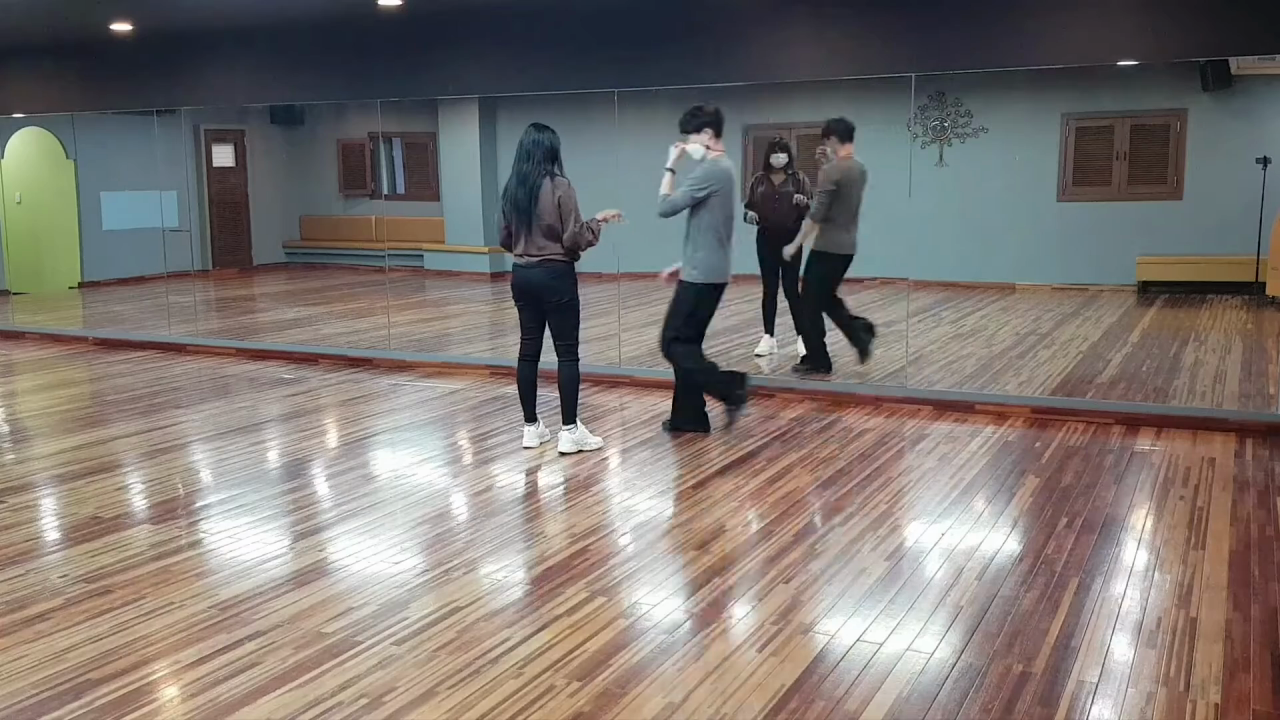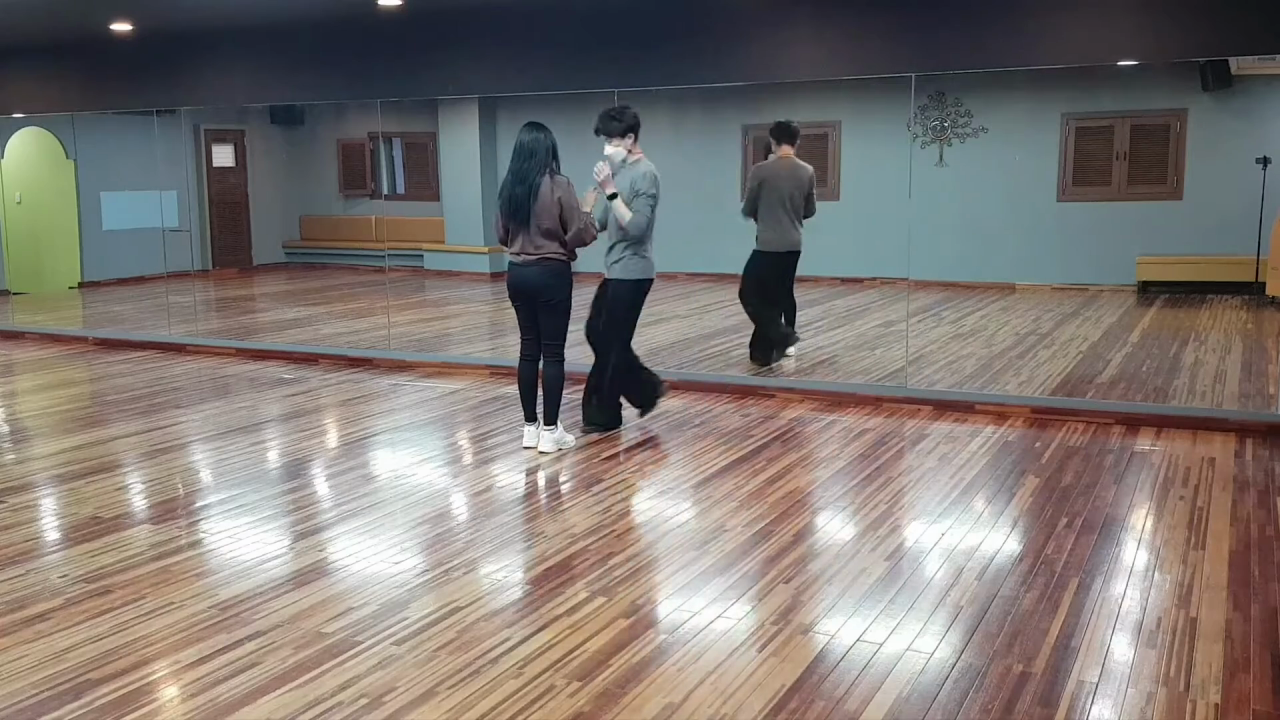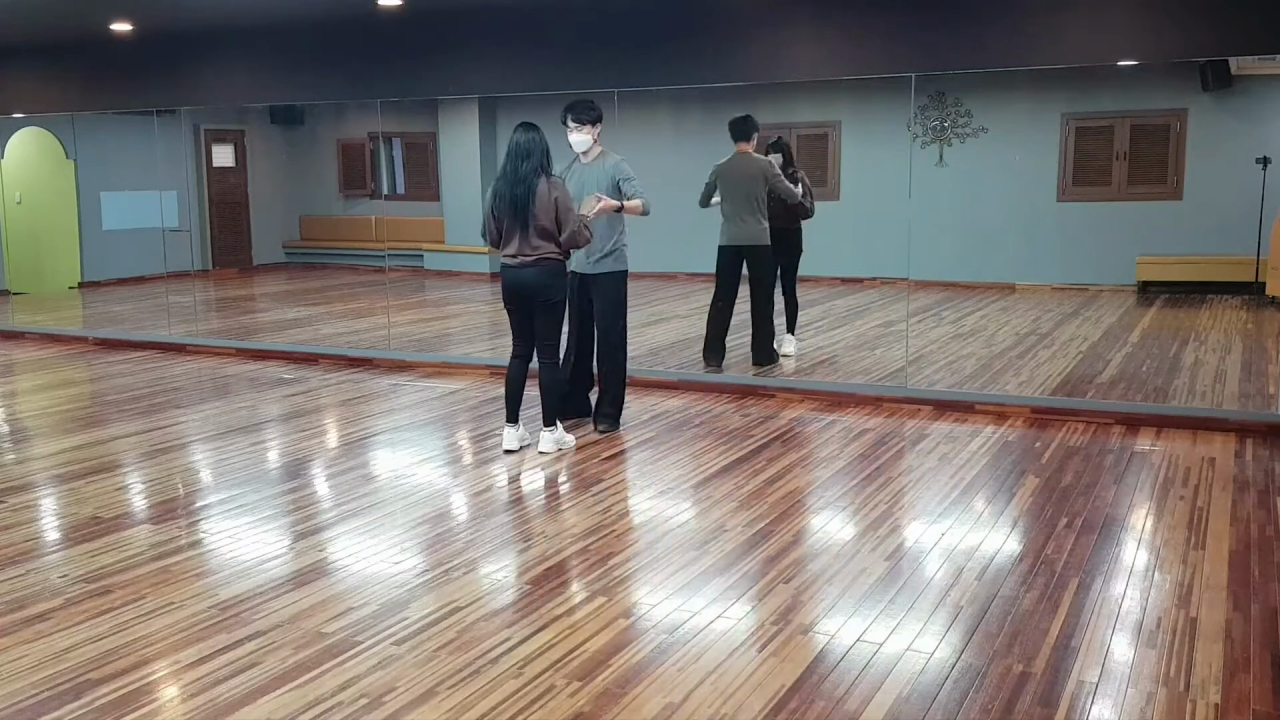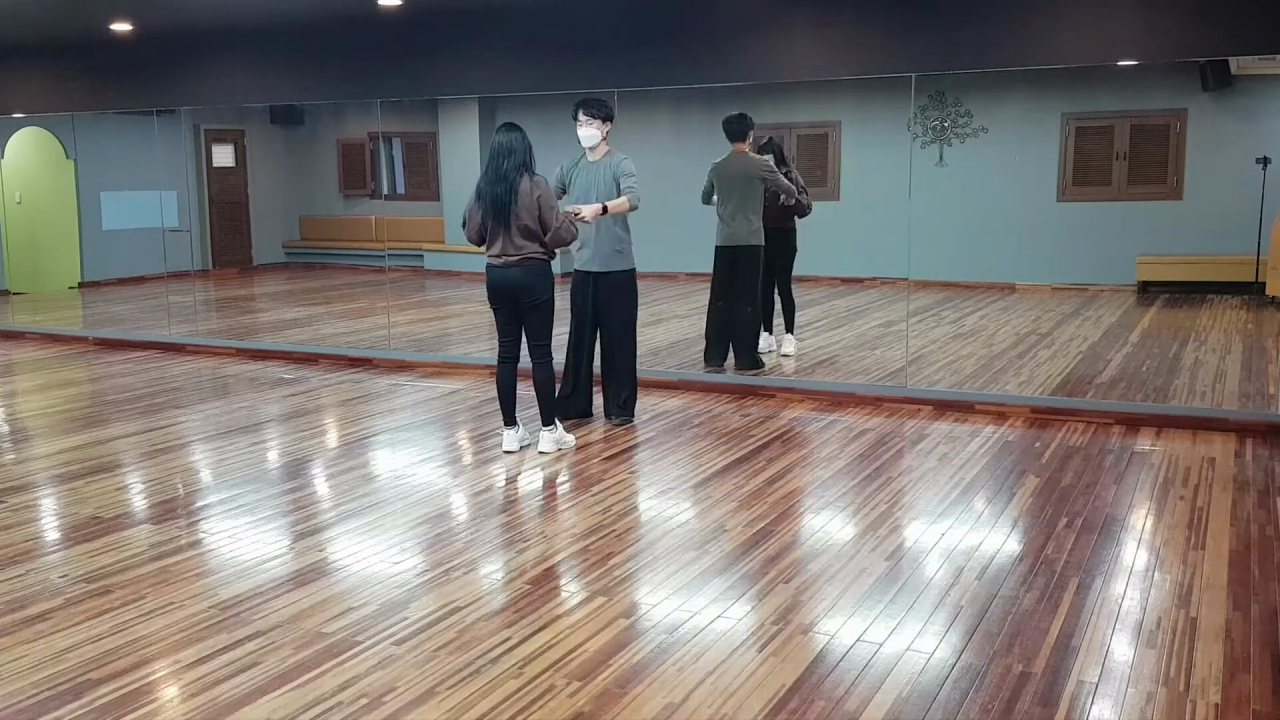
dt=0.4s
person 1, frame 1
left shoulder: (512, 188)
right shoulder: (559, 186)
left elbow: (505, 239)
right elbow: (575, 238)
right wrist: (599, 220)
left hip: (522, 275)
right hip: (555, 275)
left knee: (529, 349)
right knee: (567, 352)
left ankle: (531, 427)
right ankle: (571, 430)
person 1, frame 2
left shoulder: (508, 187)
right shoulder: (558, 185)
left elbow: (502, 236)
right elbow: (579, 236)
right wrist: (586, 210)
left hip: (517, 273)
right hip: (551, 274)
left knee: (528, 349)
right knee: (553, 352)
left ankle: (530, 427)
right ankle: (551, 431)
person 1, frame 3
left shoulder: (500, 189)
right shoulder: (553, 186)
left elbow: (492, 236)
right elbow: (573, 238)
right wrist: (584, 216)
left hip: (512, 274)
right hip: (546, 275)
left knee: (520, 350)
right knee: (548, 354)
left ankle: (511, 429)
right ankle: (550, 432)
person 1, frame 4
left shoulder: (484, 188)
right shoulder: (535, 185)
left elbow: (473, 234)
right elbow: (560, 234)
right wrist: (572, 219)
left hip: (497, 275)
right hip: (532, 274)
left knee: (507, 352)
right knee: (540, 353)
left ankle: (511, 431)
right ankle: (550, 431)
person 2, frame 1
left shoulder: (710, 172)
right shoulder: (721, 169)
left elbow: (666, 207)
left wrist: (671, 166)
right wrist: (683, 264)
left hip: (702, 274)
right hip: (711, 272)
left knee: (673, 340)
right knee: (686, 340)
left ankle: (732, 388)
right ankle: (685, 416)
person 2, frame 2
left shoulder: (645, 174)
right shoulder: (619, 171)
left elbow: (636, 227)
right elbow: (604, 221)
left wrist: (611, 192)
left hip: (631, 273)
right hip: (615, 271)
left knee: (610, 343)
right knee: (599, 335)
left ankle: (604, 415)
right ankle: (645, 387)
person 2, frame 3
left shoulder: (615, 165)
right shoulder: (568, 170)
left elbow: (643, 205)
left wrist: (615, 204)
left hip: (610, 267)
right hip: (578, 267)
left knee: (610, 339)
right knee: (578, 337)
left ankle: (609, 412)
right ankle: (575, 403)
person 2, frame 4
left shoulder: (620, 163)
right shoulder: (570, 168)
left elbow: (632, 199)
left wrist: (599, 209)
left hip: (617, 266)
right hip: (583, 265)
left knee: (618, 336)
right knee: (580, 335)
left ankle: (621, 406)
right ankle: (576, 403)
person 3, frame 1
left shoulder: (831, 171)
right shoulder: (860, 169)
left elbow: (817, 215)
left wrist: (796, 244)
left hip: (827, 247)
right hip: (847, 246)
left knee: (809, 301)
right knee: (825, 297)
left ankle: (816, 361)
right ankle: (860, 330)
person 3, frame 2
left shoulder: (760, 171)
right shoulder: (807, 172)
left elbow: (747, 211)
right elbow: (808, 211)
left wrist: (759, 214)
left hip: (767, 246)
right hip: (793, 246)
left knee: (750, 295)
right knee: (779, 301)
left ankle: (782, 336)
right ankle: (764, 352)
person 3, frame 3
left shoulder: (720, 169)
right shoulder: (764, 165)
left elbow: (703, 201)
right elbow: (792, 197)
right wrist: (797, 191)
left hip: (729, 242)
right hip: (758, 241)
left knee: (722, 299)
right knee: (762, 299)
left ankle: (713, 355)
right ankle: (763, 354)
person 3, frame 4
left shoulder: (717, 167)
right shoulder: (761, 165)
left elbow: (705, 198)
right elbow: (790, 192)
right wrist: (790, 196)
left hip: (724, 241)
right hip: (750, 241)
left knee: (720, 299)
right knee: (748, 300)
left ankle: (714, 357)
right ankle: (746, 359)
person 4, frame 1
left shoulder: (798, 179)
right shoulder: (759, 180)
left elbow: (808, 213)
right elbow: (749, 207)
left wrist: (804, 204)
right wrist: (750, 215)
left hip: (790, 239)
right hip: (766, 239)
left knee: (791, 288)
right knee: (769, 289)
left ankle: (801, 337)
right ankle: (768, 337)
person 4, frame 2
left shoulder: (799, 177)
right shoulder: (762, 177)
left elbow: (808, 210)
right elbow: (751, 206)
left wrist: (797, 201)
right wrist: (753, 208)
left hip: (790, 238)
right hip: (766, 237)
left knee: (785, 288)
right knee: (768, 288)
left ankle: (789, 336)
right ankle: (768, 335)
person 4, frame 3
left shoulder: (797, 178)
left elbow: (808, 211)
left hip: (789, 237)
right hip: (766, 237)
left knee: (788, 288)
left ankle: (789, 337)
person 4, frame 4
left shoulder: (790, 177)
left elbow: (806, 208)
left wrist: (793, 199)
left hip: (784, 237)
right hip: (760, 237)
left knee: (784, 287)
right knee: (765, 288)
left ankle: (789, 336)
right ankle: (767, 335)
